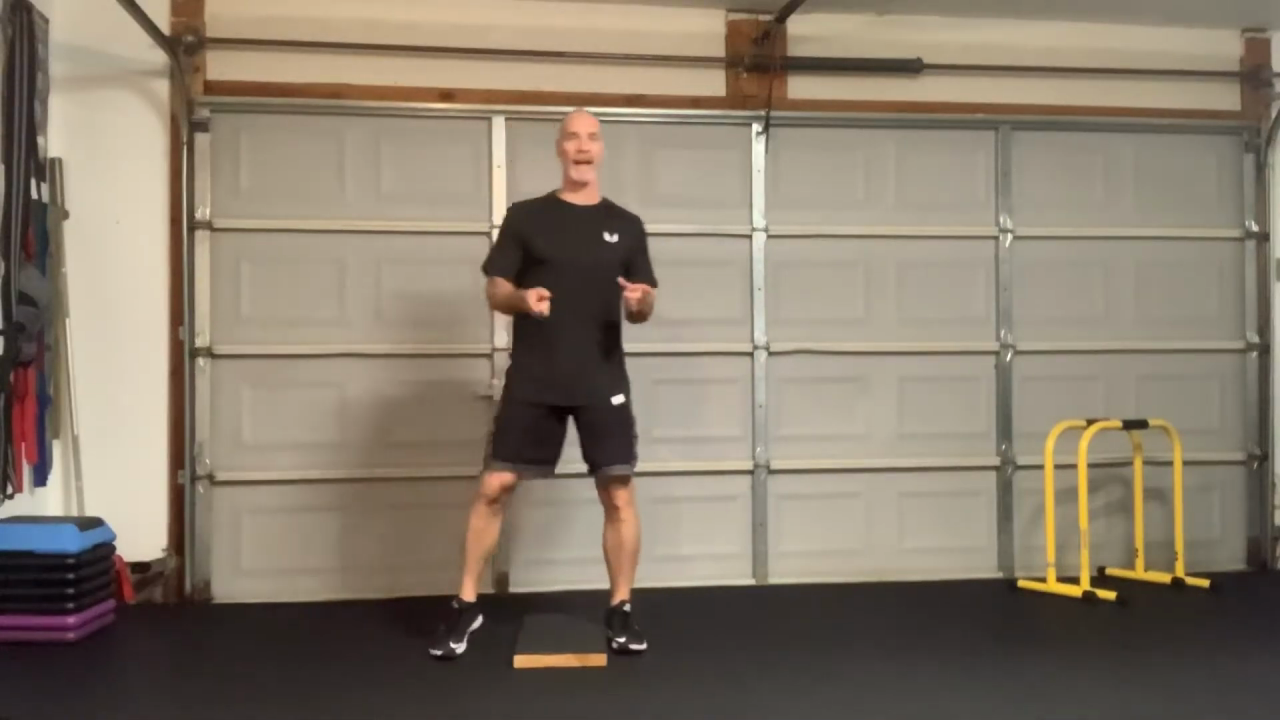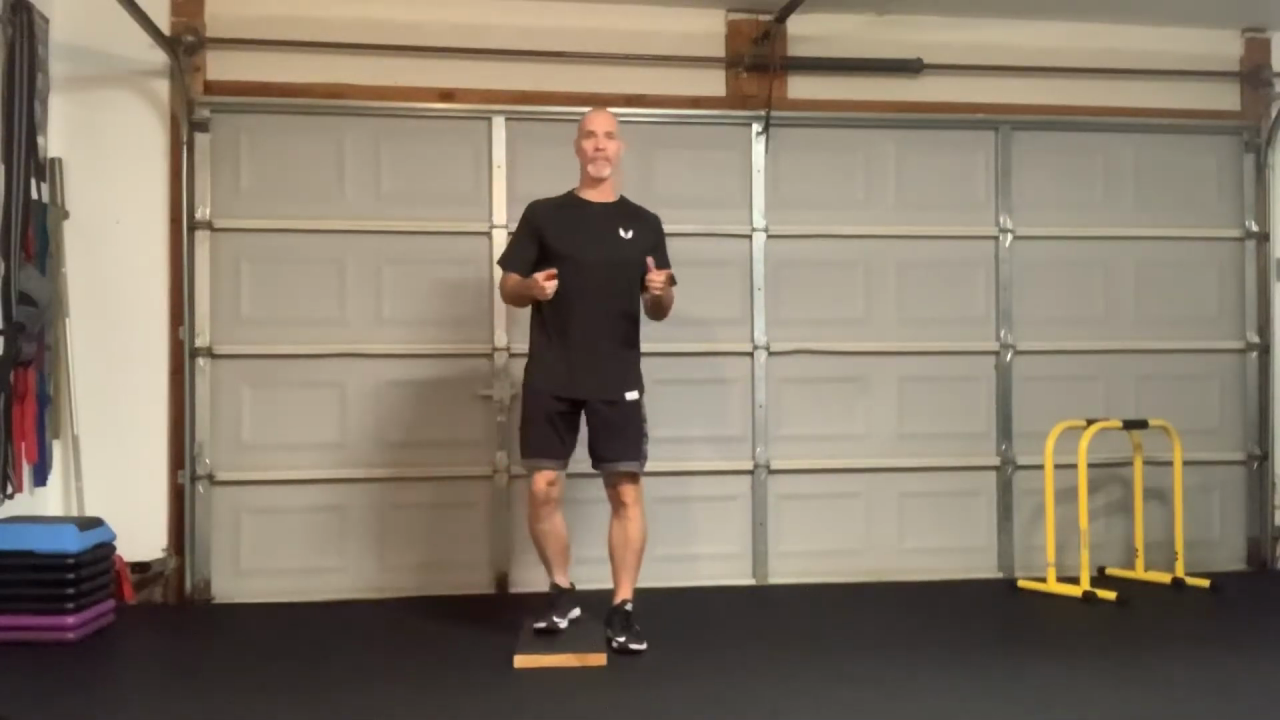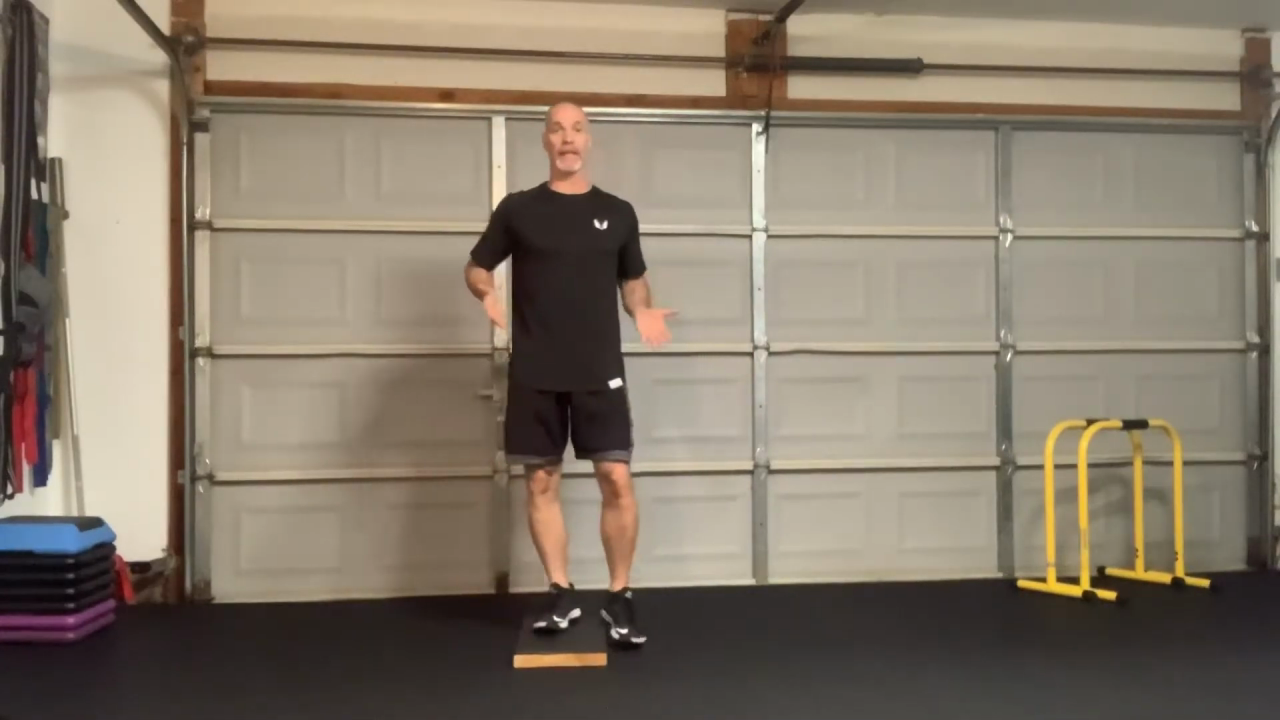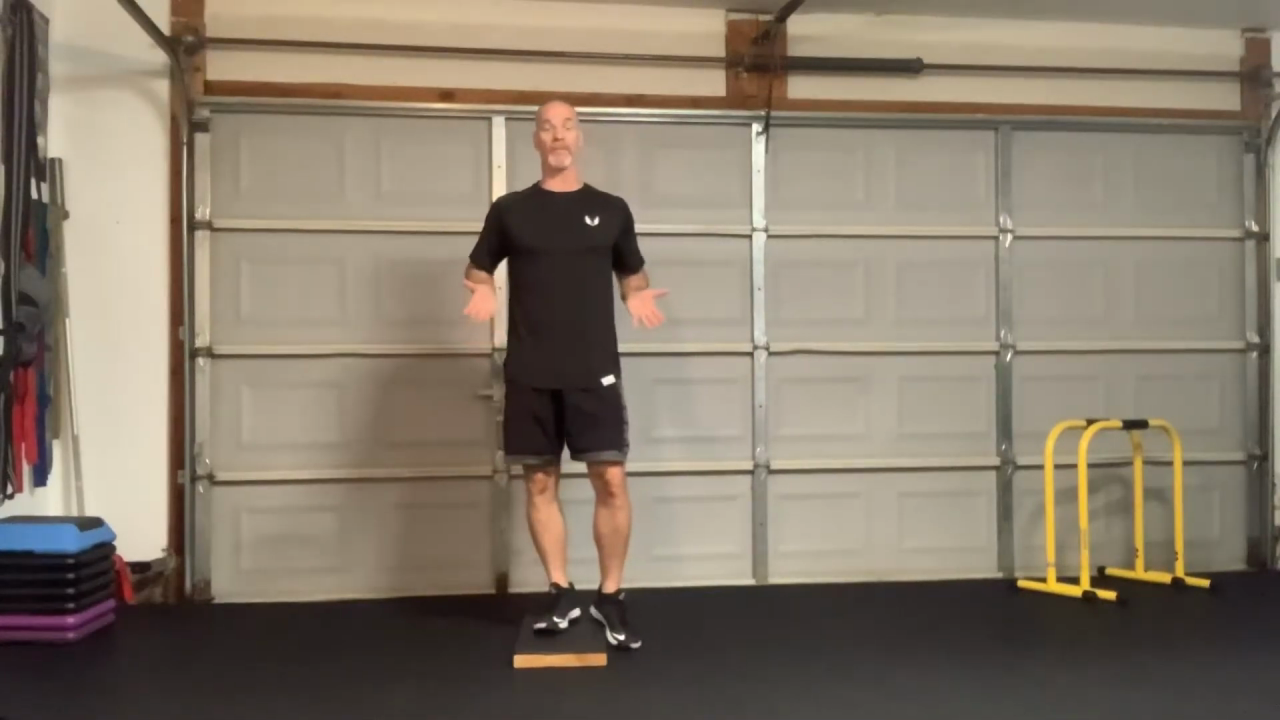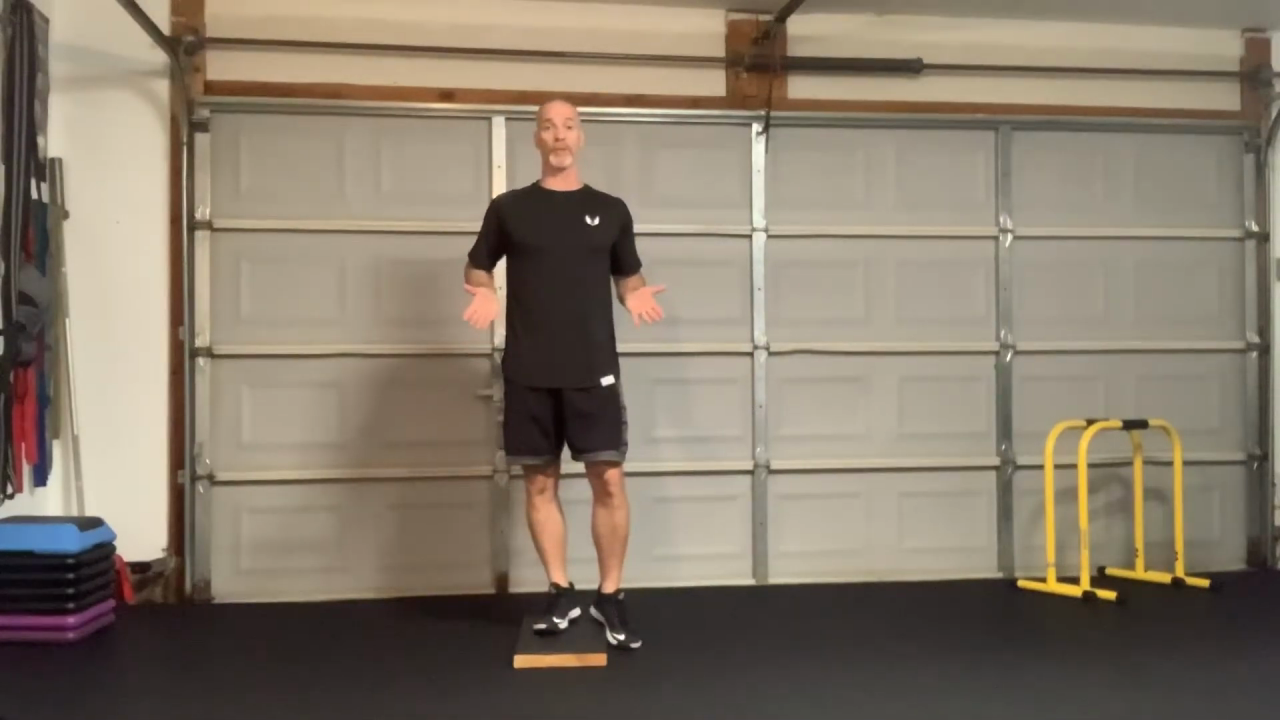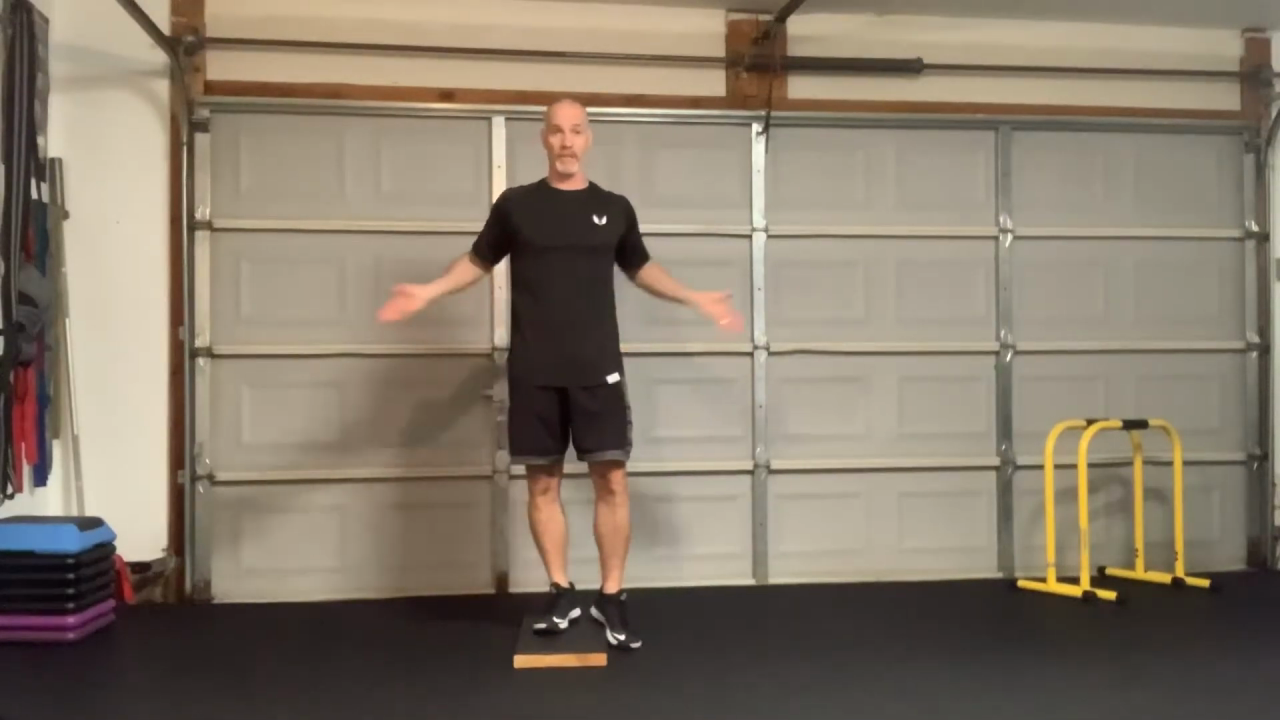
dt=0.5s
person 1, frame 1
left shoulder: (626, 226)
right shoulder: (525, 216)
left elbow: (643, 303)
right elbow: (494, 291)
left wrist: (641, 303)
right wrist: (522, 300)
left hip: (603, 380)
right hip: (533, 380)
left knee: (619, 493)
right knee: (494, 488)
left ankle: (621, 610)
right ankle: (465, 607)
person 1, frame 2
left shoulder: (644, 223)
right shoulder: (542, 215)
left elbow: (657, 310)
right elbow: (508, 288)
left wrist: (660, 293)
right wrist: (530, 288)
left hip: (617, 377)
right hip: (550, 377)
left knee: (625, 492)
right knee: (543, 489)
left ankle: (622, 608)
right ankle: (562, 593)
person 1, frame 3
left shoulder: (618, 213)
right shoulder: (518, 209)
left elbow: (633, 279)
right elbow: (477, 266)
left wrist: (643, 312)
right wrist: (488, 297)
left hip: (600, 370)
right hip: (534, 371)
left knee: (618, 481)
right knee: (542, 482)
left ankle: (619, 595)
right ankle: (562, 593)
person 1, frame 4
left shoulder: (611, 209)
right shoulder: (510, 209)
left elbow: (633, 272)
right elbow: (479, 268)
left wrist: (639, 295)
right wrist: (483, 292)
left hip: (594, 368)
right hip: (530, 371)
left knee: (611, 481)
right knee: (540, 481)
left ankle: (610, 596)
right ankle: (561, 592)
person 1, frame 5
left shoulder: (611, 210)
right shoulder: (509, 207)
left elbow: (629, 275)
right elbow: (477, 266)
left wrist: (636, 296)
right wrist: (482, 293)
left hip: (593, 367)
right hip: (529, 370)
left knee: (609, 480)
right knee: (540, 481)
left ankle: (610, 596)
right ankle: (561, 592)
person 1, frame 6
left shoulder: (615, 208)
right shoulder: (515, 203)
left elbow: (639, 267)
right elbow: (478, 259)
left wrist: (693, 299)
right wrist: (431, 291)
left hip: (598, 367)
right hip: (534, 369)
left knee: (611, 479)
right knee: (543, 482)
left ankle: (611, 597)
right ankle: (561, 592)
